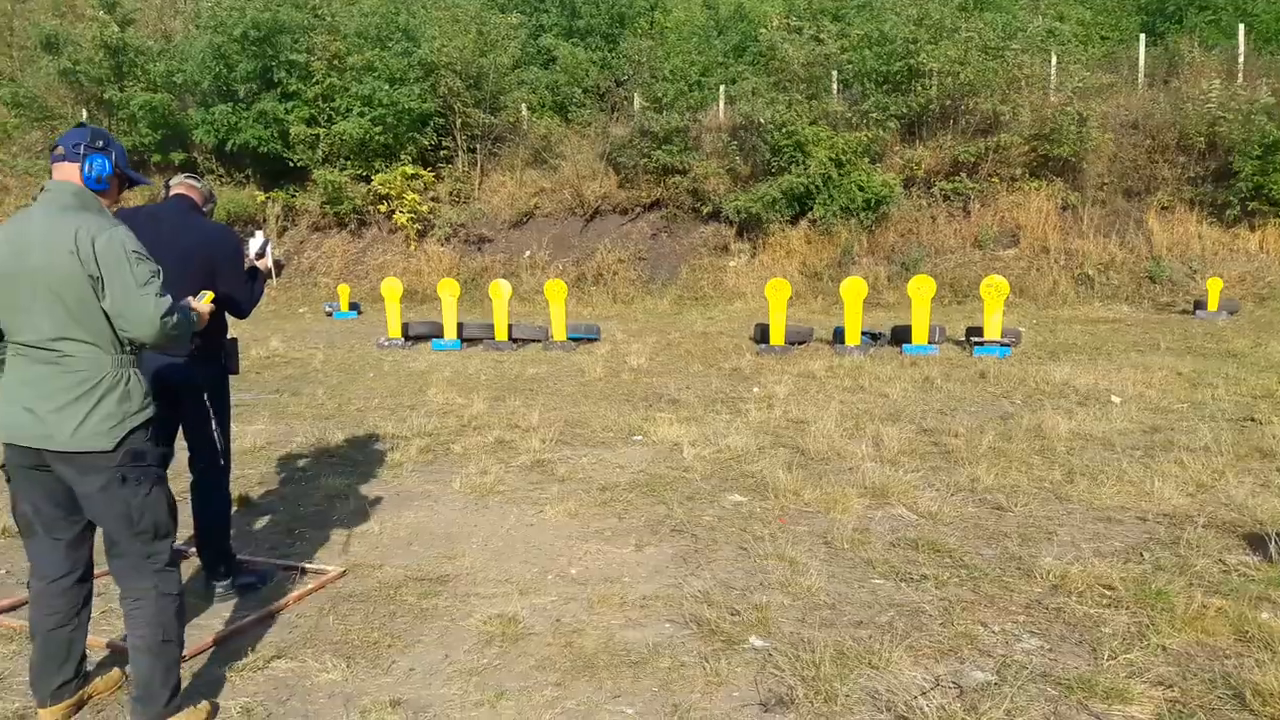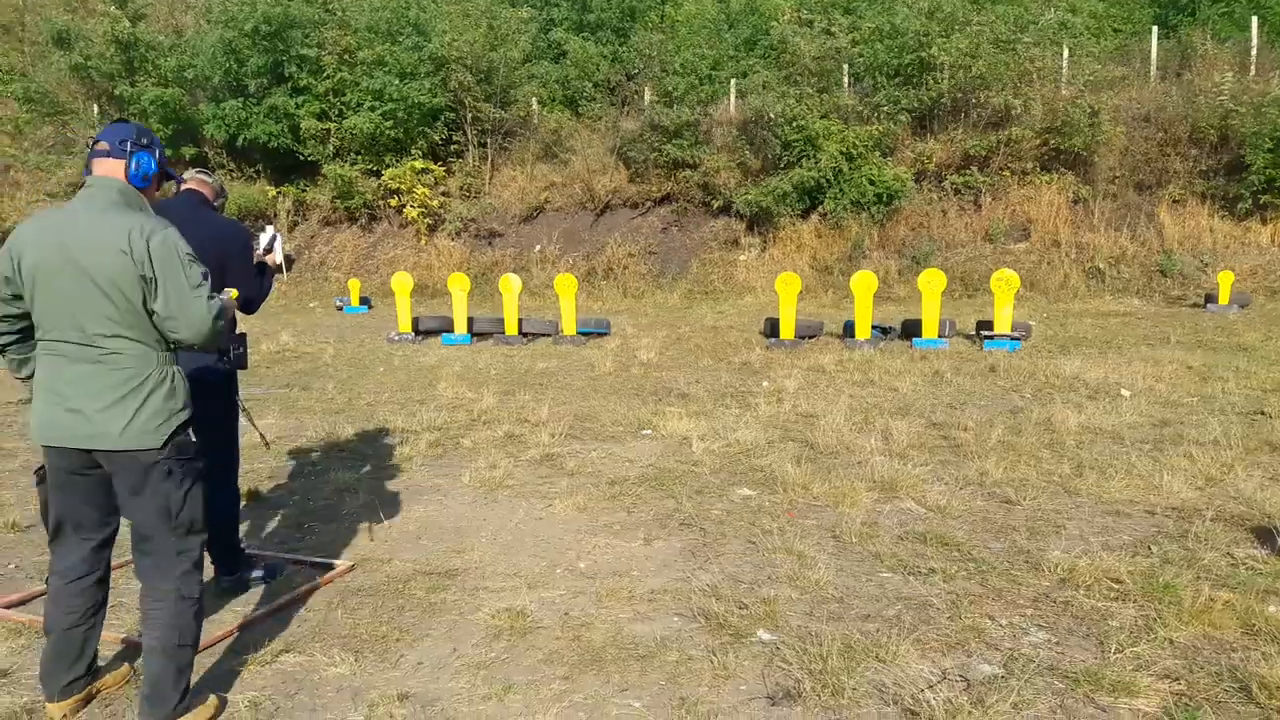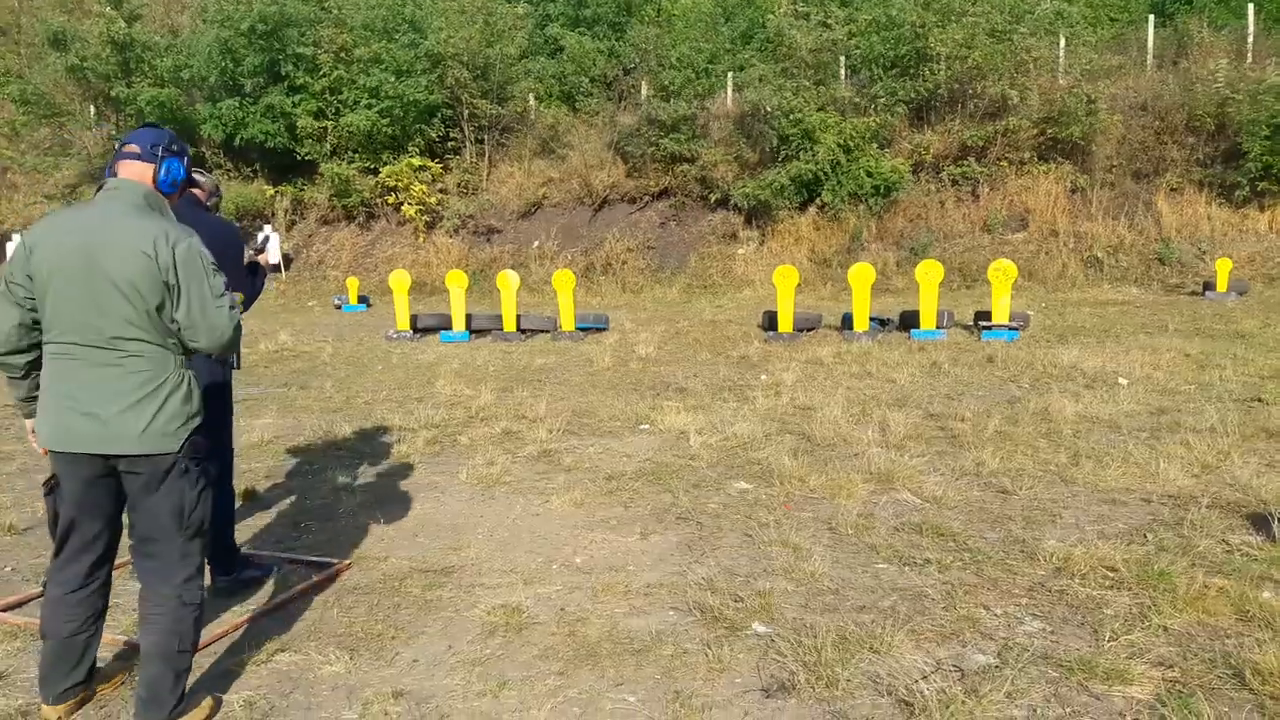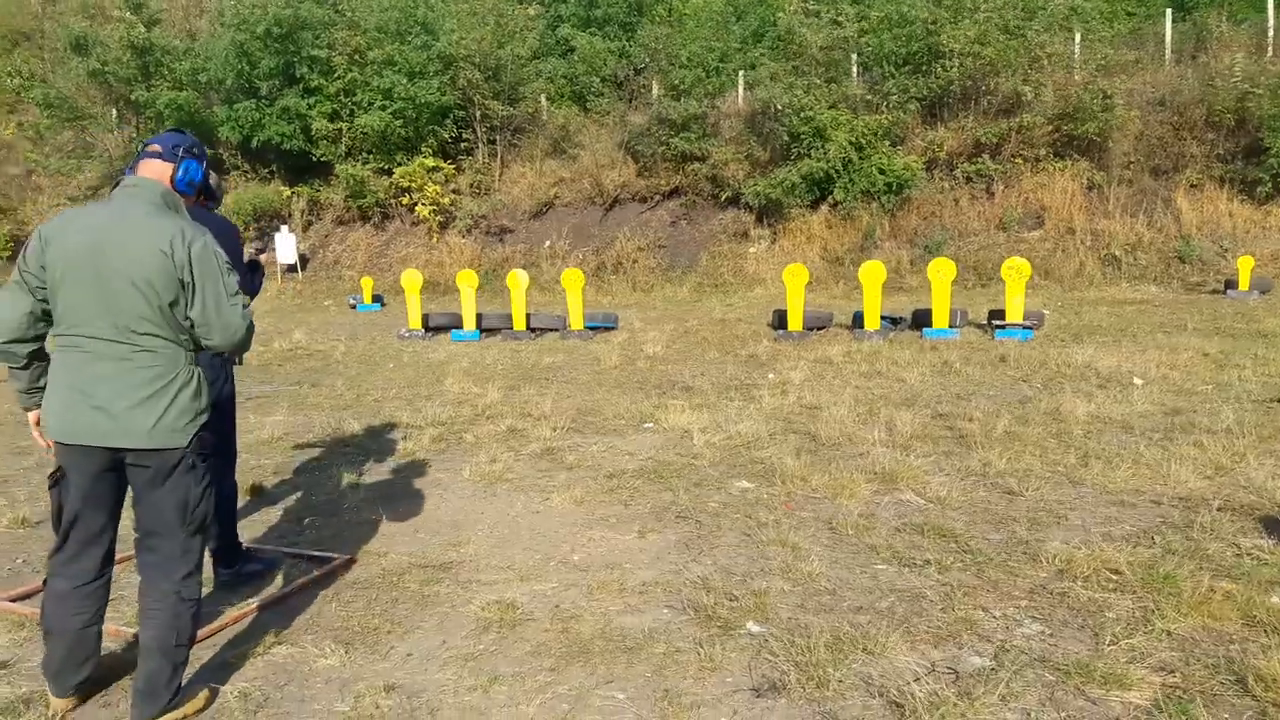
dt=0.2s
person 1, frame 1
right shoulder: (101, 234)
right elbow: (149, 322)
right wrist: (192, 315)
right hip: (103, 429)
left knee: (54, 562)
right knee: (146, 561)
person 1, frame 2
right shoulder: (151, 233)
right elbow: (194, 325)
right wrist: (222, 308)
left hip: (61, 428)
right hip: (143, 428)
left knee: (74, 556)
right knee: (169, 561)
person 1, frame 3
right shoulder: (172, 239)
right elbow: (216, 334)
right wrist: (229, 311)
left hip: (70, 430)
right hip: (156, 431)
left knee: (76, 561)
right knee: (169, 568)
person 1, frame 4
left shoulder: (57, 228)
right shoulder: (187, 238)
right elbow: (230, 334)
right wrist: (211, 317)
left hip: (76, 423)
right hip: (164, 427)
left knee: (78, 554)
right knee: (170, 564)
person 2, frame 1
left shoulder: (125, 224)
right shoulder: (219, 237)
right elbow: (240, 305)
right wrist: (258, 272)
left hip: (141, 361)
right hip: (197, 364)
right knee: (209, 467)
right ankle: (221, 572)
person 2, frame 2
right shoulder: (229, 232)
right elbow: (249, 300)
right wrist: (266, 267)
right hip: (208, 360)
right knee: (218, 462)
right ankle: (230, 566)
person 2, frame 3
right shoulder: (221, 232)
right elbow: (240, 298)
right wrist: (257, 267)
right hip: (203, 360)
right knee: (213, 461)
right ankle: (225, 566)
person 2, frame 4
right shoulder: (218, 229)
right elbow: (240, 294)
right wrist: (256, 266)
right hip: (204, 356)
right knee: (216, 456)
right ankle: (228, 559)
